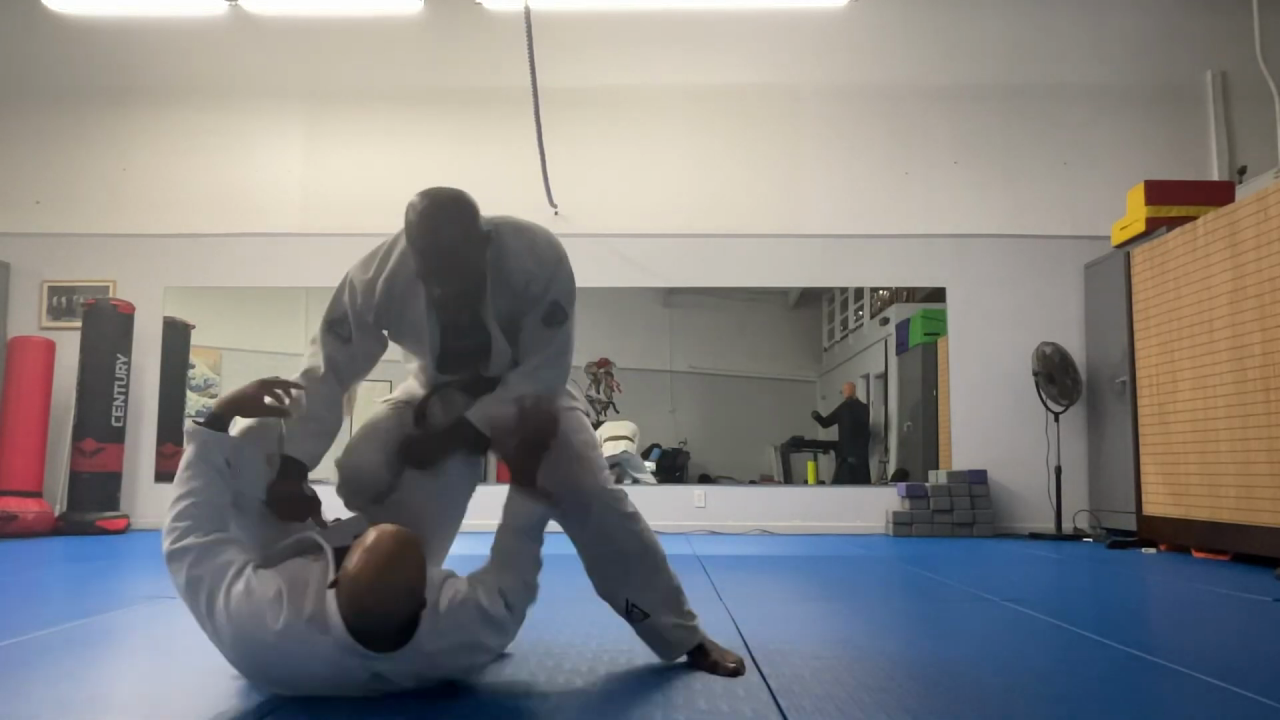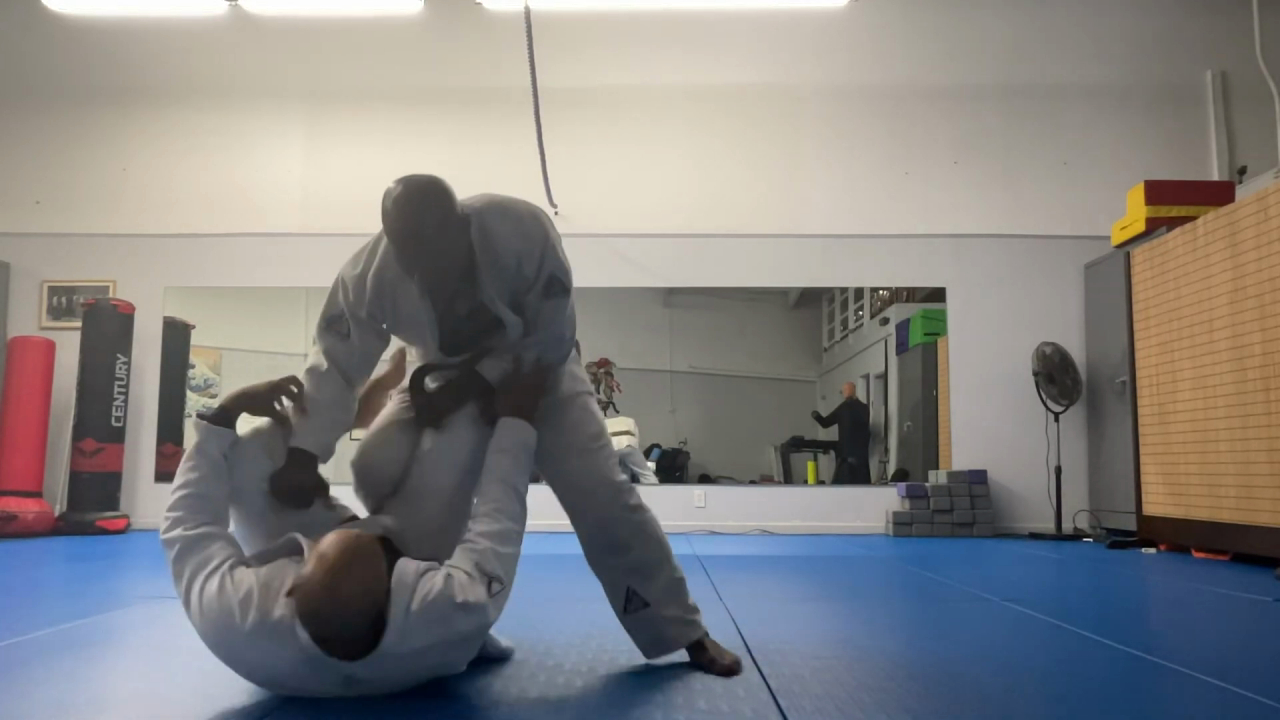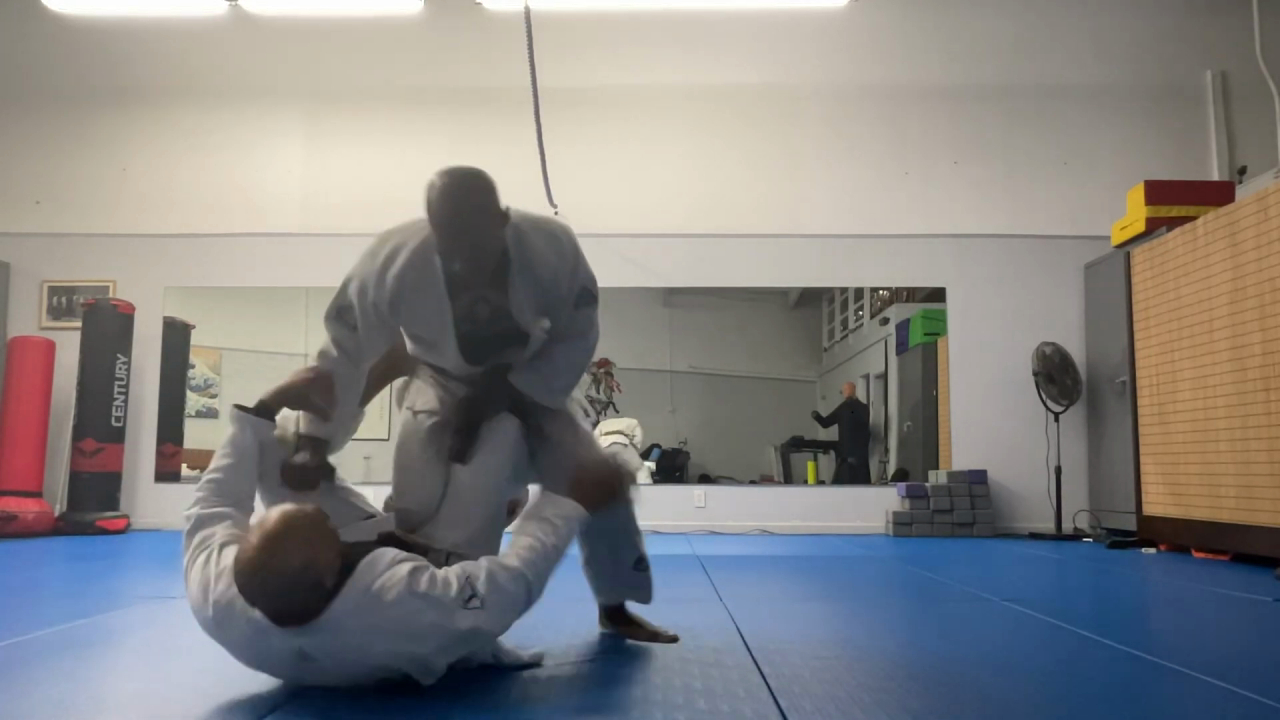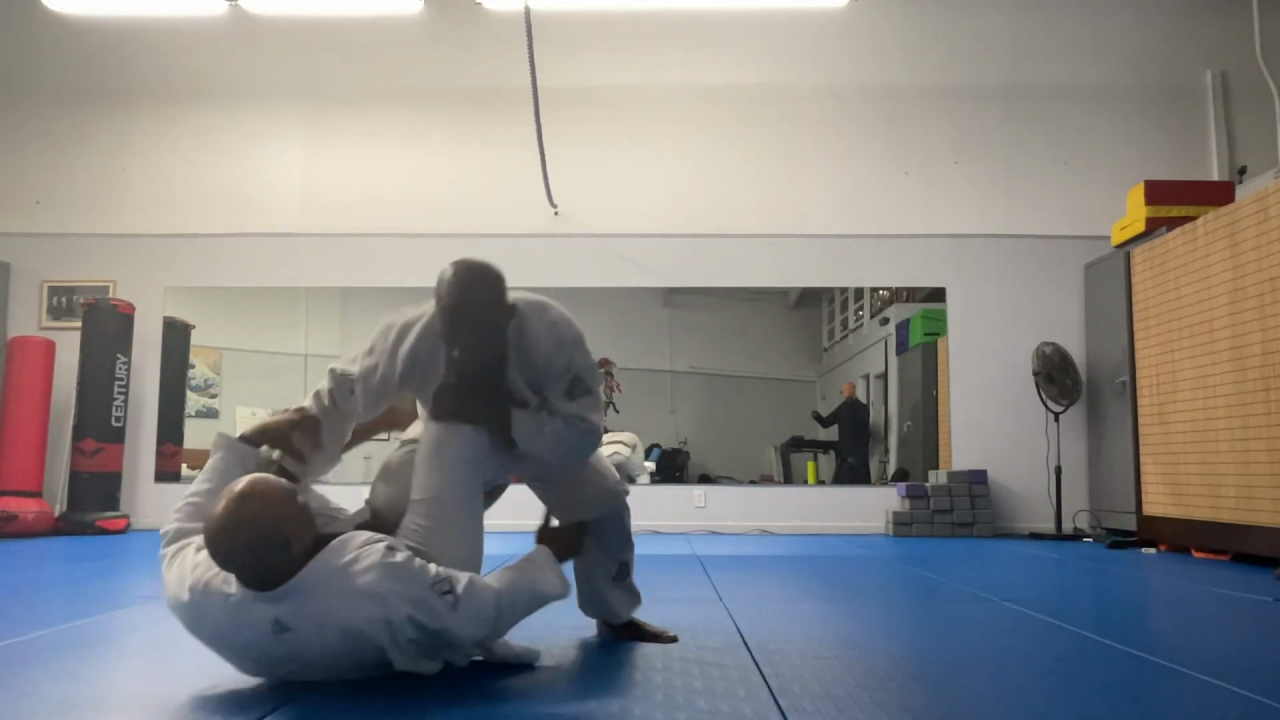
dt=0.2s
person 1, frame 1
left shoulder: (536, 255)
right shoulder: (375, 279)
left elbow: (543, 372)
right elbow: (328, 372)
left wrist: (460, 434)
right wrist: (291, 469)
left hip: (532, 389)
right hip: (442, 390)
left knee: (592, 503)
right knee: (363, 473)
left ankle: (684, 635)
person 1, frame 2
left shoulder: (519, 230)
right shoulder: (367, 273)
left elbow: (551, 341)
right elbow: (334, 366)
left wrist: (469, 387)
right wrist: (302, 458)
right hip: (450, 381)
left knee: (599, 493)
right knee: (382, 468)
left ankle: (684, 633)
person 1, frame 3
left shoulder: (549, 247)
right shoulder: (392, 262)
left elbow: (575, 340)
right elbow: (344, 352)
left wrist: (504, 393)
right wrist: (312, 445)
left hip: (527, 385)
right hip: (445, 389)
right knee: (421, 509)
left ankle: (614, 604)
person 1, frame 4
left shoulder: (552, 332)
right shoulder: (407, 342)
left elbow: (581, 433)
right elbow: (338, 402)
left wrist: (498, 416)
left hip: (529, 428)
right hip: (458, 435)
left knee: (601, 498)
left ankle: (612, 614)
person 2, frame 1
left shoulder: (255, 628)
right shoulder: (462, 627)
left elbow: (192, 534)
right elbow: (509, 586)
left wrist: (219, 418)
left knee: (248, 449)
person 2, frame 2
left shoulder: (230, 617)
right shoulder: (445, 617)
left elbow: (189, 524)
right elbow: (494, 538)
left wrist: (227, 411)
right wrist: (515, 419)
left knee: (252, 451)
person 2, frame 3
left shoulder: (213, 594)
right shoulder: (406, 605)
left elbow: (213, 508)
right elbow: (513, 582)
left wrist: (266, 407)
right wrist: (573, 500)
left knee: (283, 464)
person 2, frame 4
left shoulder: (189, 591)
right shoulder: (378, 576)
left elbow: (184, 528)
right elbow: (484, 611)
left wrist: (251, 441)
right wrist: (551, 555)
